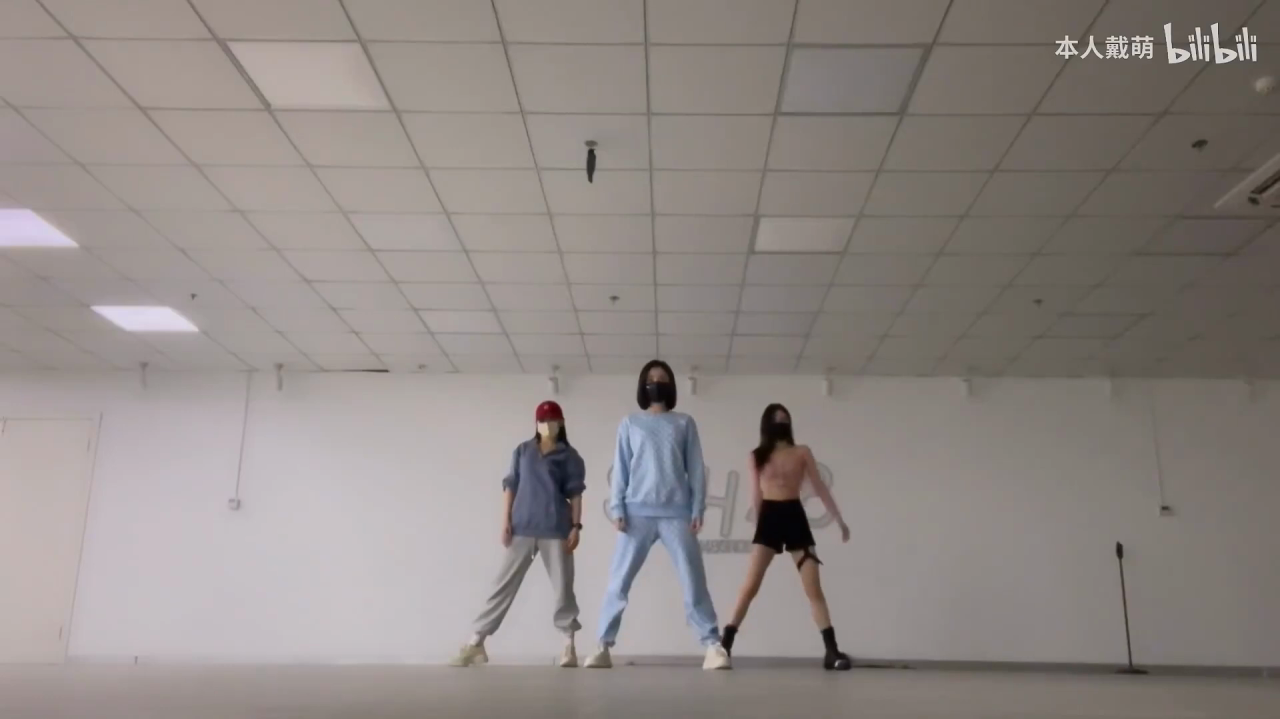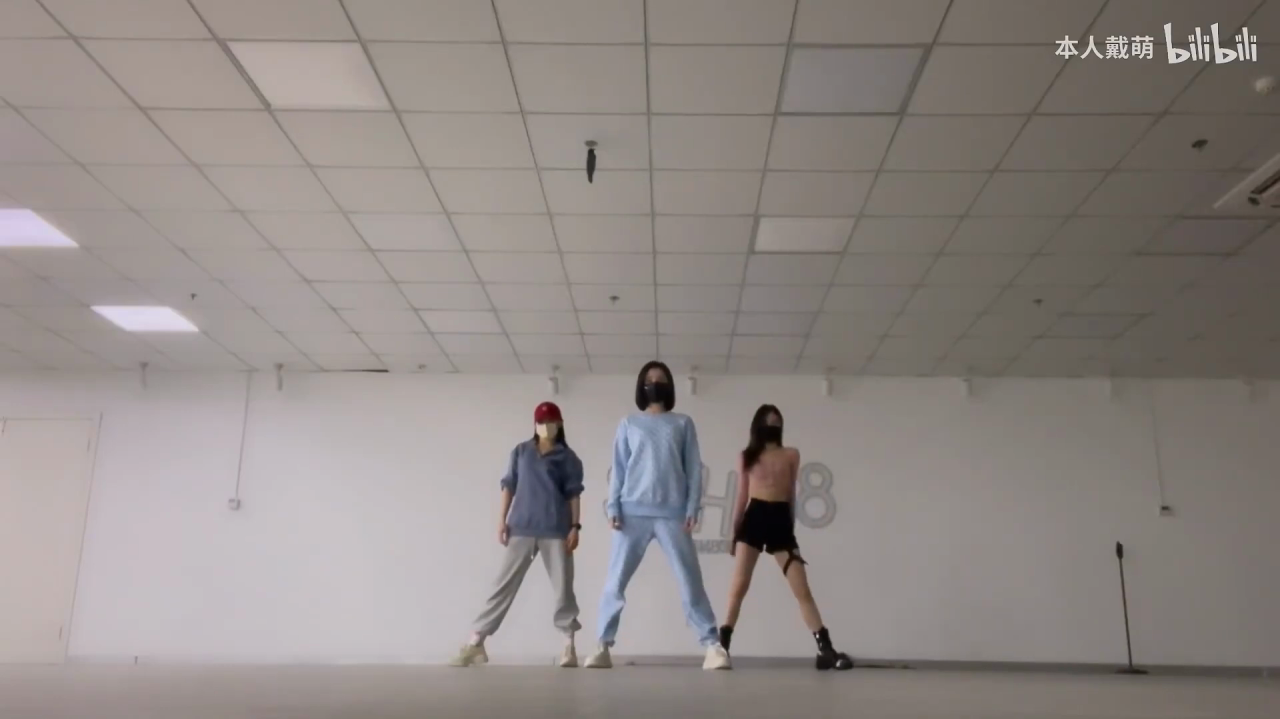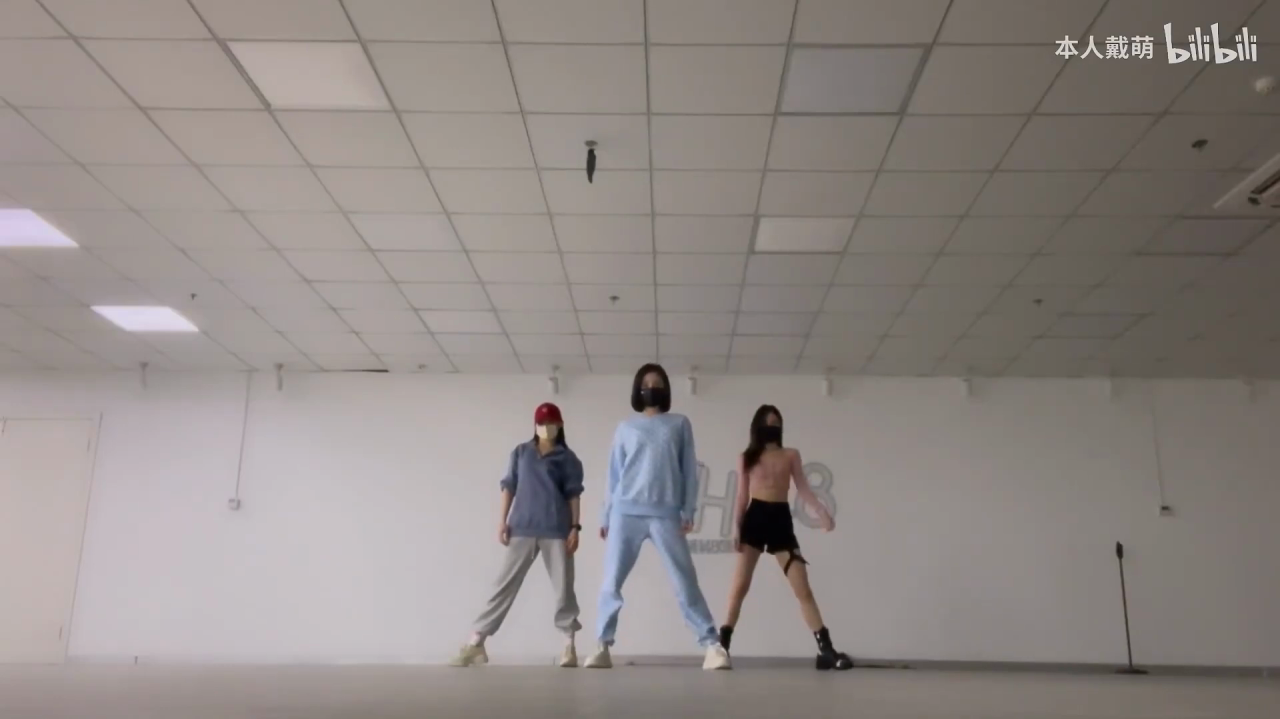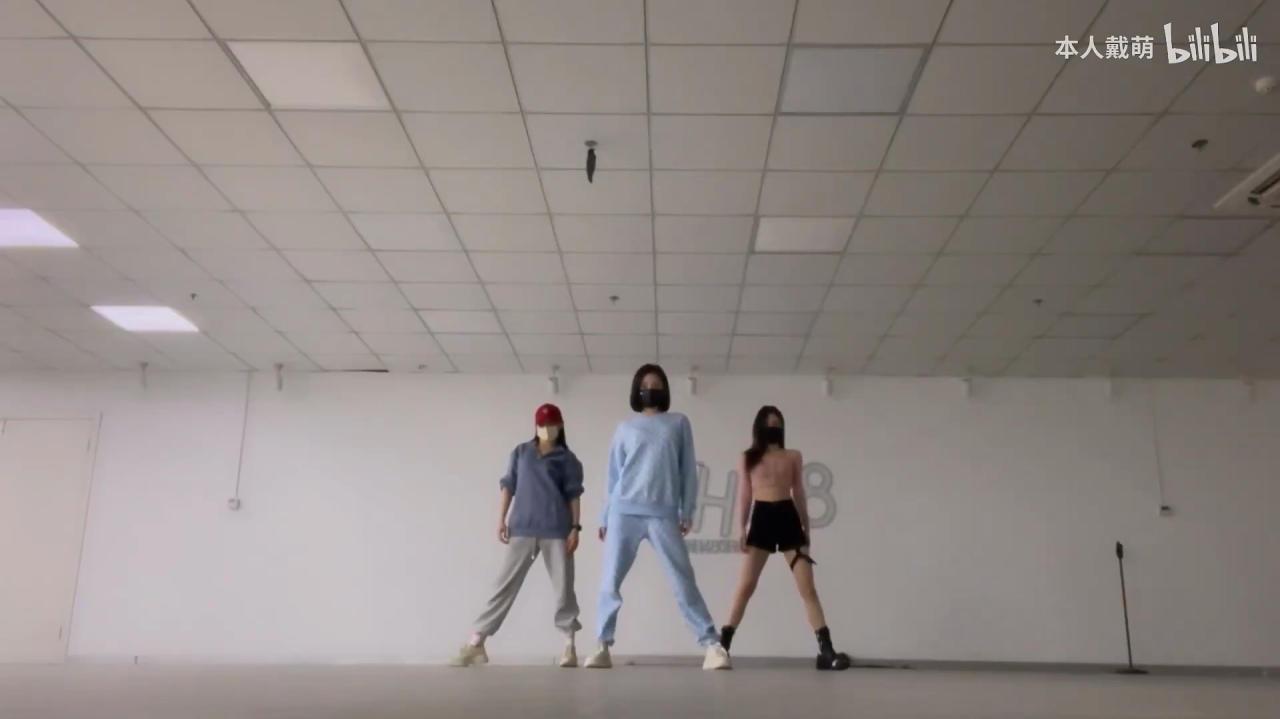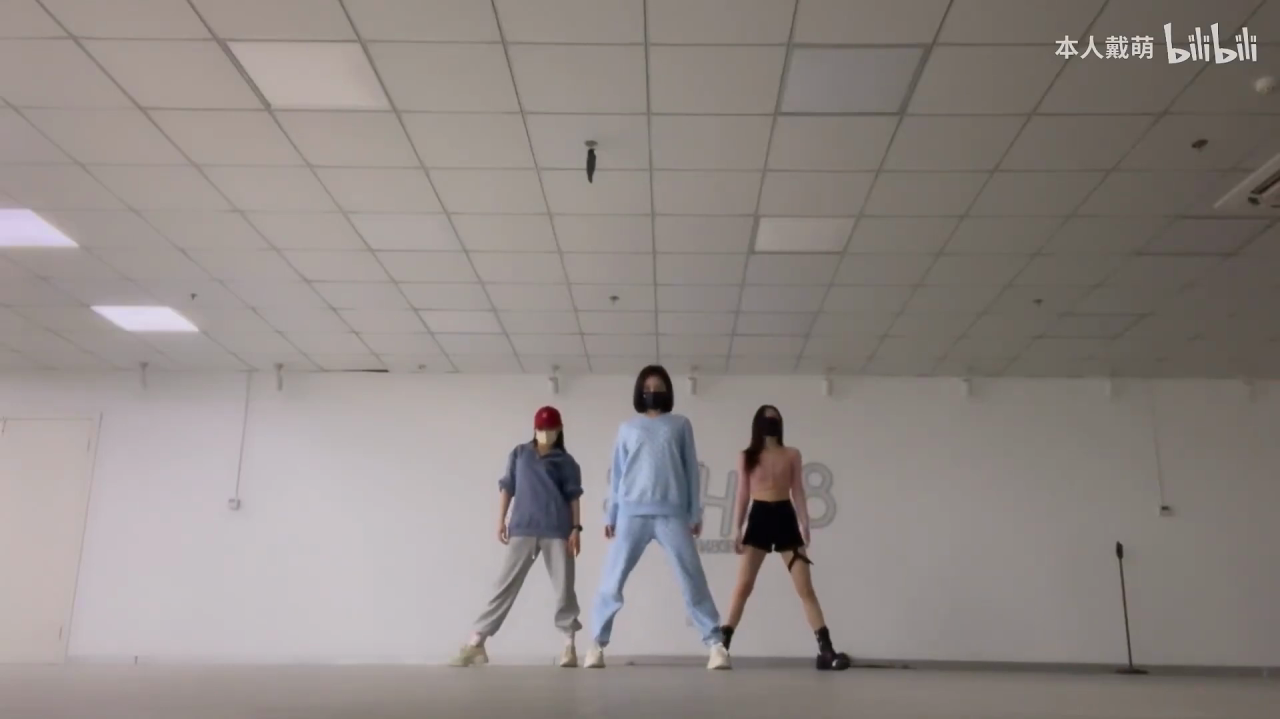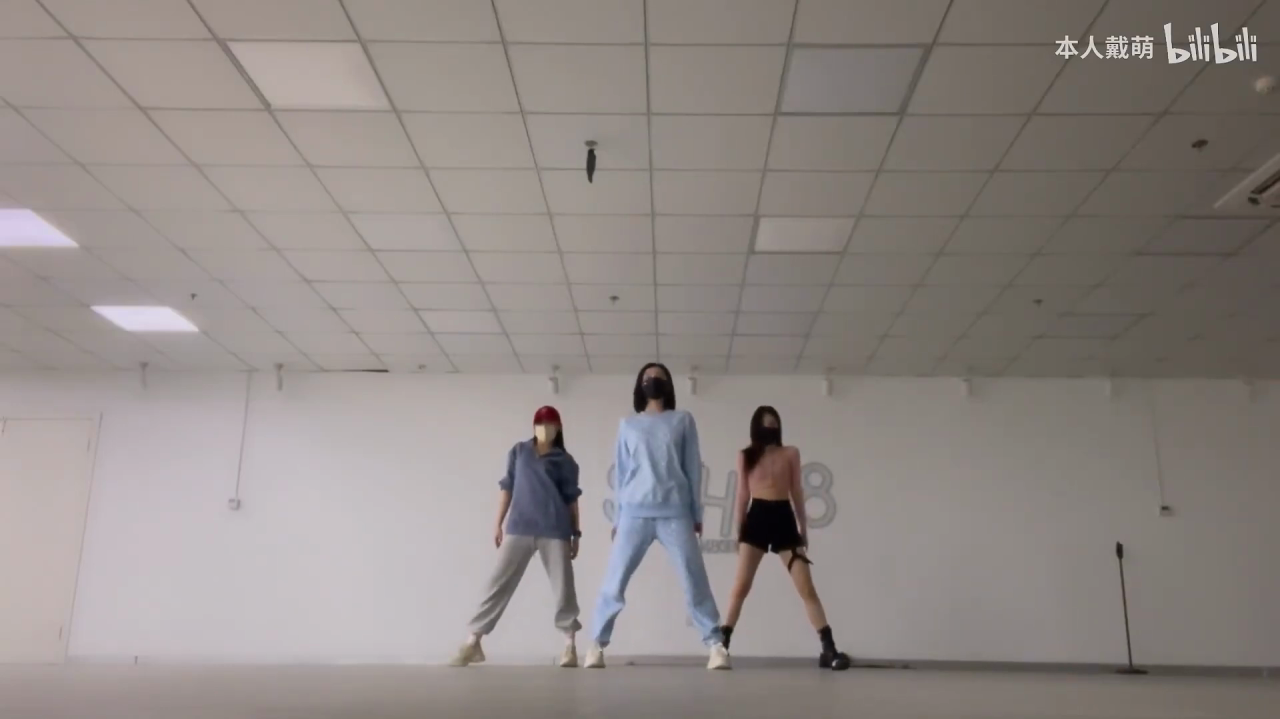
dt=0.5s
person 1, frame 1
left shoulder: (684, 423)
right shoulder: (630, 424)
left elbow: (695, 468)
right elbow: (621, 469)
left wrist: (698, 509)
right wrist: (617, 508)
left hip: (676, 513)
right hip: (637, 513)
left knee: (694, 581)
right knee: (619, 581)
left ankle: (713, 646)
right ankle: (603, 647)
person 1, frame 2
left shoulder: (683, 424)
right shoulder: (628, 424)
left elbow: (693, 469)
right elbow: (618, 468)
left wrist: (692, 509)
right wrist: (613, 507)
left hip: (672, 514)
right hip: (633, 512)
left knee: (690, 581)
right knee: (615, 581)
left ankle: (713, 645)
right ankle: (603, 646)
person 1, frame 3
left shoulder: (680, 424)
right shoulder: (626, 428)
left elbow: (689, 470)
right elbow: (614, 474)
left wrist: (688, 512)
right wrist: (606, 516)
left hip: (665, 514)
right hip: (626, 512)
left knee: (685, 581)
right knee: (611, 581)
left ankle: (712, 645)
right ankle: (603, 646)
person 1, frame 4
left shoulder: (679, 423)
right shoulder: (625, 428)
left elbow: (688, 470)
right elbow: (613, 474)
left wrist: (686, 512)
right wrist: (605, 517)
left hip: (663, 514)
right hip: (624, 512)
left knee: (683, 580)
right knee: (610, 581)
left ankle: (712, 645)
right ankle: (603, 646)
person 1, frame 5
left shoulder: (681, 426)
right shoulder: (627, 428)
left elbow: (691, 471)
right elbow: (617, 474)
left wrist: (695, 514)
right wrist: (611, 515)
left hip: (672, 514)
right hip: (632, 513)
left knee: (693, 579)
right knee: (612, 580)
left ankle: (716, 644)
right ankle: (597, 645)
person 1, frame 6
left shoulder: (683, 421)
right shoulder: (628, 424)
left elbow: (693, 468)
right elbow: (621, 472)
left wrist: (697, 513)
right wrist: (618, 516)
left hip: (675, 513)
right hip: (635, 513)
left knee: (694, 578)
right knee: (614, 579)
left ankle: (716, 644)
right ankle: (598, 645)
person 2, frame 1
left shoulder: (802, 453)
right shoulder: (757, 456)
left elbow: (818, 485)
right elbow: (757, 494)
left wrist: (838, 518)
right wrist: (760, 524)
left hip: (796, 518)
right hip: (770, 519)
left knee: (814, 588)
right knee: (750, 586)
left ankle: (832, 651)
right ankle: (724, 646)
person 2, frame 2
left shoulder: (791, 455)
right shoulder: (746, 457)
left elbow: (791, 494)
right elbow: (742, 495)
left wrist: (791, 527)
right wrist: (734, 531)
left hip: (780, 521)
right hip: (753, 519)
left knee: (802, 589)
right knee: (738, 587)
left ankle: (826, 650)
right ankle: (721, 647)
person 2, frame 3
left shoulder: (791, 455)
right shoulder: (747, 458)
left elbow: (803, 488)
right elbow: (742, 495)
left wrist: (823, 512)
right wrist: (737, 528)
left hip: (781, 520)
right hip: (755, 519)
left knee: (803, 589)
right knee: (739, 587)
left ankle: (827, 650)
right ankle: (721, 647)
person 2, frame 4
left shoulder: (793, 456)
right shoulder: (747, 458)
left elbow: (799, 494)
right elbow: (744, 495)
left wrist: (806, 530)
right wrist: (742, 529)
left hip: (788, 520)
right hip: (762, 520)
left knee: (808, 588)
right knee: (745, 586)
left ankle: (827, 650)
right ankle: (722, 646)
person 2, frame 5
left shoulder: (792, 455)
right shoulder: (746, 457)
left elbow: (798, 491)
right elbow: (742, 494)
left wrist: (805, 525)
right wrist: (738, 529)
left hip: (785, 519)
right hip: (759, 519)
left knee: (805, 588)
right knee: (743, 586)
left ankle: (827, 650)
right ankle: (722, 646)
person 2, frame 6
left shoulder: (791, 453)
right shoulder: (745, 456)
left elbow: (796, 491)
right elbow: (742, 494)
left wrist: (803, 527)
right wrist: (739, 529)
left hip: (783, 519)
right hip: (756, 519)
left knee: (806, 587)
right knee: (741, 585)
left ankle: (829, 649)
right ankle: (721, 646)
person 3, frame 1
left shoulder: (569, 456)
right shoulder: (523, 451)
left elbow: (575, 493)
right elbow: (511, 486)
left wrist: (575, 526)
right wrist: (506, 520)
left hip: (556, 529)
right hip: (523, 527)
left knee: (563, 586)
right knee: (505, 583)
left ankle: (569, 646)
right ankle: (475, 643)
person 3, frame 2
left shoulder: (567, 456)
right shoulder: (520, 451)
left elbow: (573, 493)
right elbow: (509, 486)
left wrist: (575, 526)
right wrist: (502, 520)
left hip: (555, 529)
right hip: (522, 527)
left knee: (563, 586)
right knee: (506, 583)
left ankle: (569, 646)
right ankle: (476, 643)
person 3, frame 3
left shoulder: (567, 457)
right shoulder: (520, 452)
left elbow: (573, 494)
right elbow: (509, 487)
left wrist: (575, 527)
right wrist: (503, 520)
left hip: (556, 529)
right hip: (522, 528)
left knee: (564, 586)
right knee: (506, 584)
left ankle: (569, 646)
right ankle: (475, 643)
person 3, frame 4
left shoulder: (567, 459)
right shoulder: (521, 452)
left elbow: (573, 495)
right elbow: (508, 486)
left wrist: (575, 527)
right wrist: (501, 519)
left hip: (556, 529)
right hip: (523, 528)
left knee: (564, 586)
right knee: (506, 584)
left ankle: (569, 646)
right ankle: (476, 643)
person 3, frame 5
left shoulder: (565, 461)
right shoulder: (519, 453)
left elbow: (573, 496)
right elbow: (507, 486)
left wrist: (576, 528)
right wrist: (502, 519)
left hip: (557, 530)
right hip: (523, 529)
left knee: (564, 586)
right knee: (507, 584)
left ankle: (569, 646)
right ankle: (475, 644)
person 3, frame 6
left shoulder: (565, 461)
right shoulder: (518, 452)
left elbow: (572, 499)
right elbow: (507, 487)
left wrist: (576, 533)
right wrist: (498, 524)
left hip: (555, 530)
right hip: (519, 528)
left knee: (564, 585)
right knee: (500, 582)
left ankle: (569, 646)
right ankle: (472, 642)
